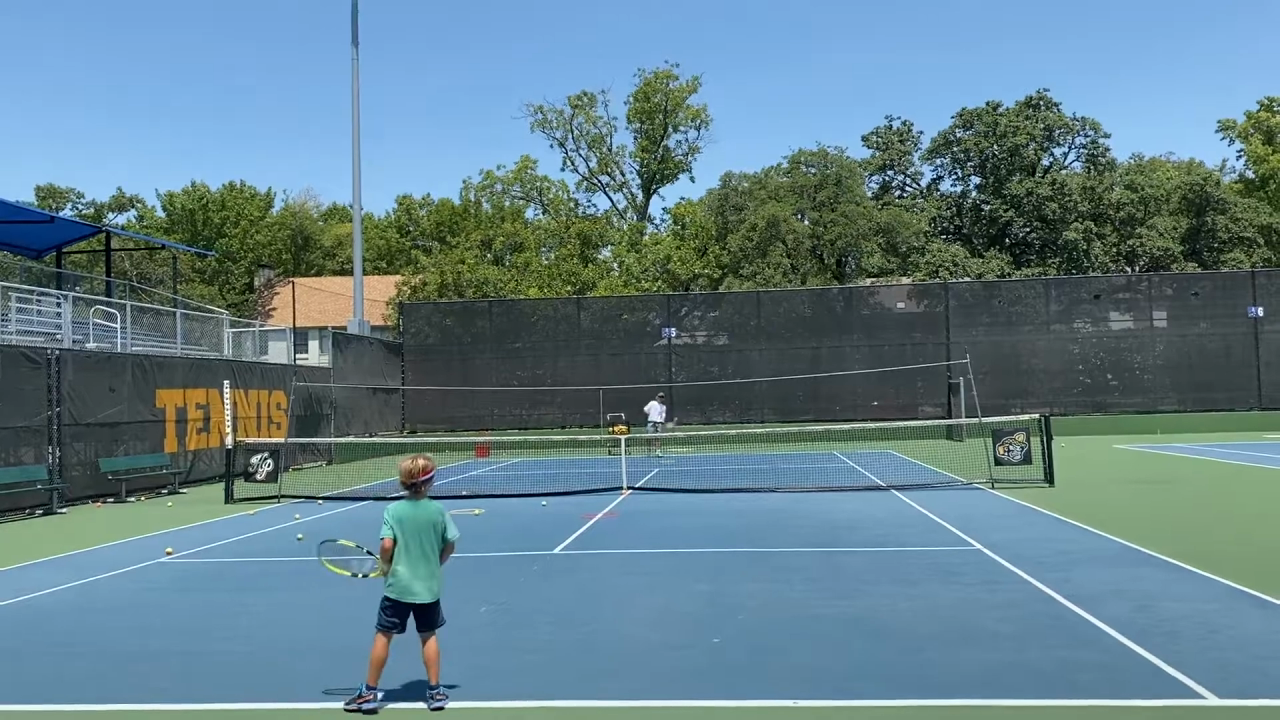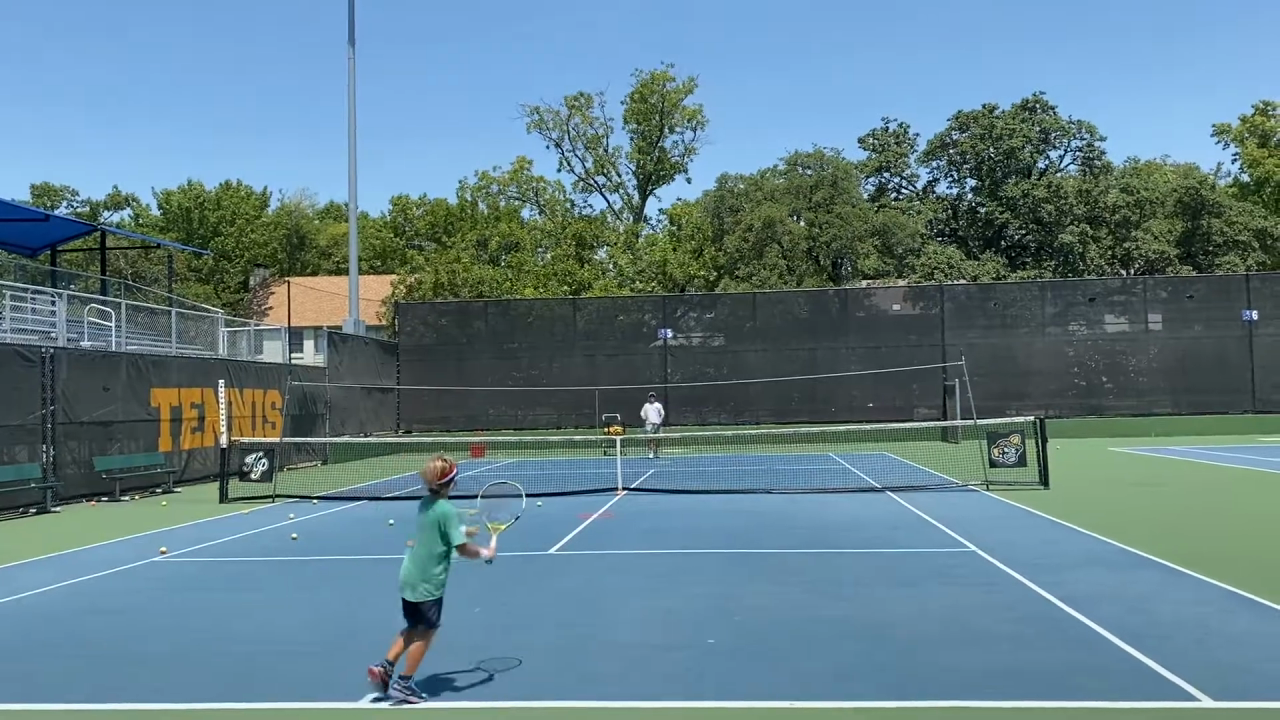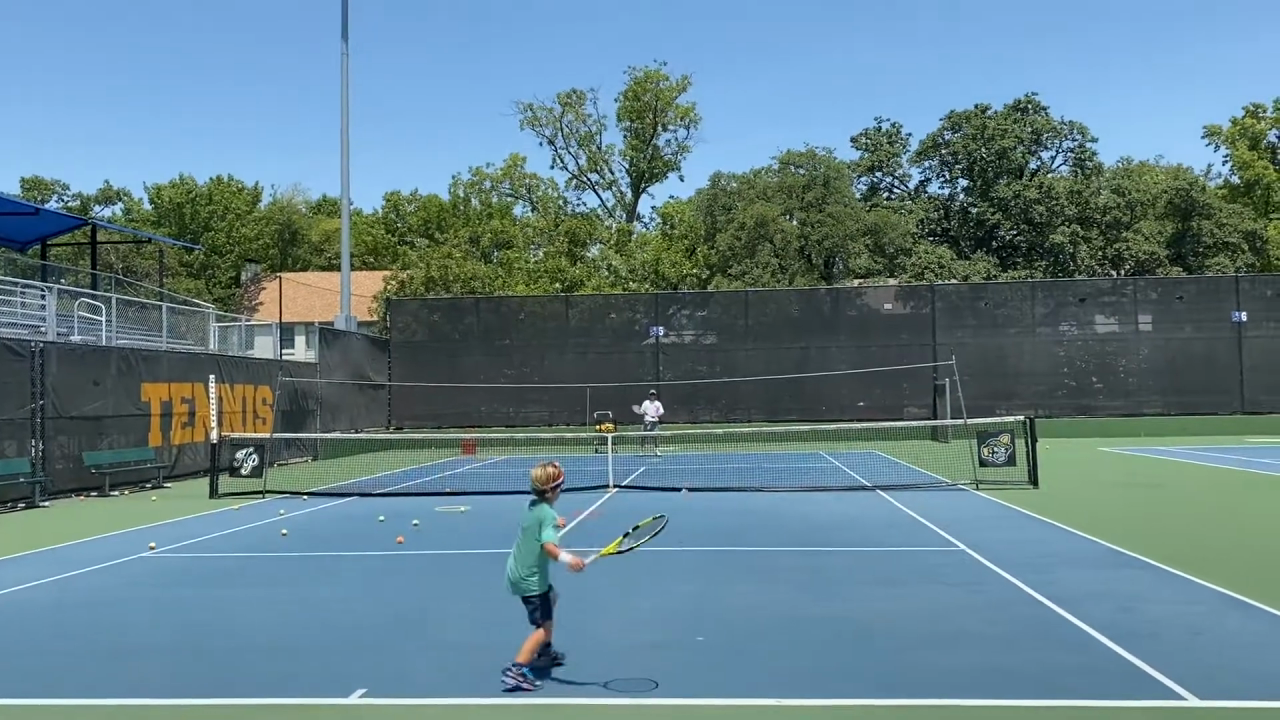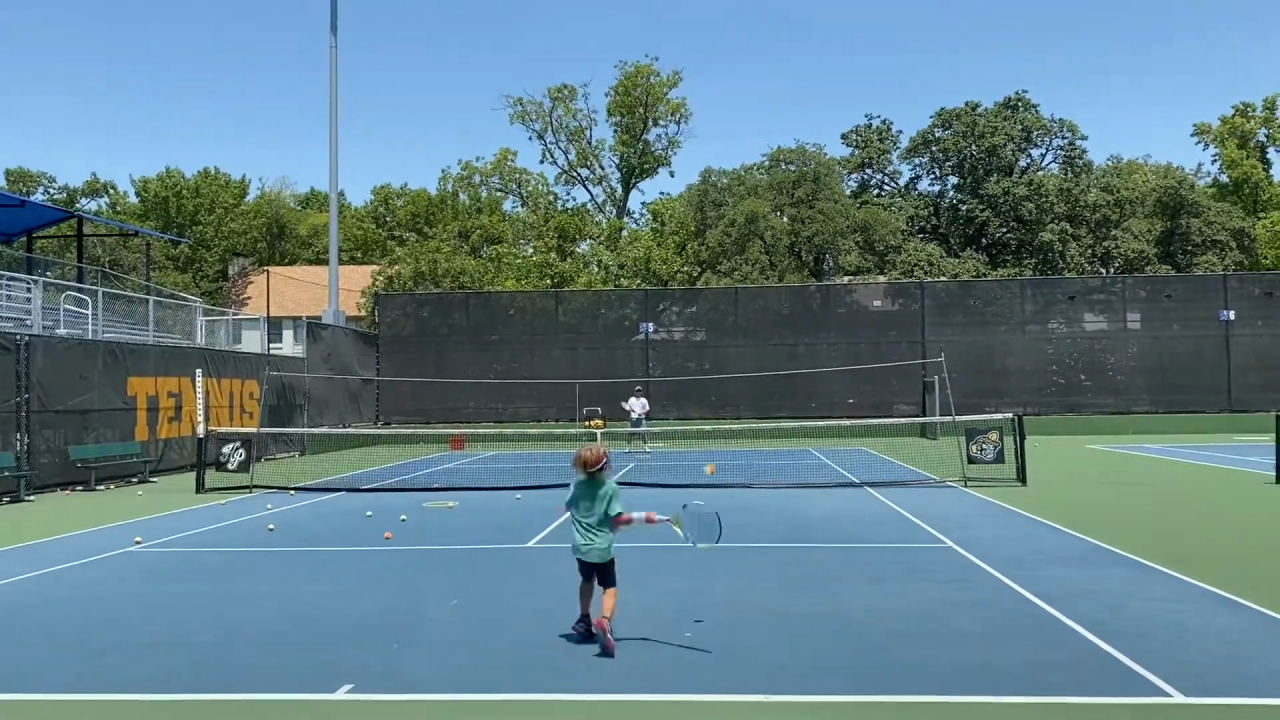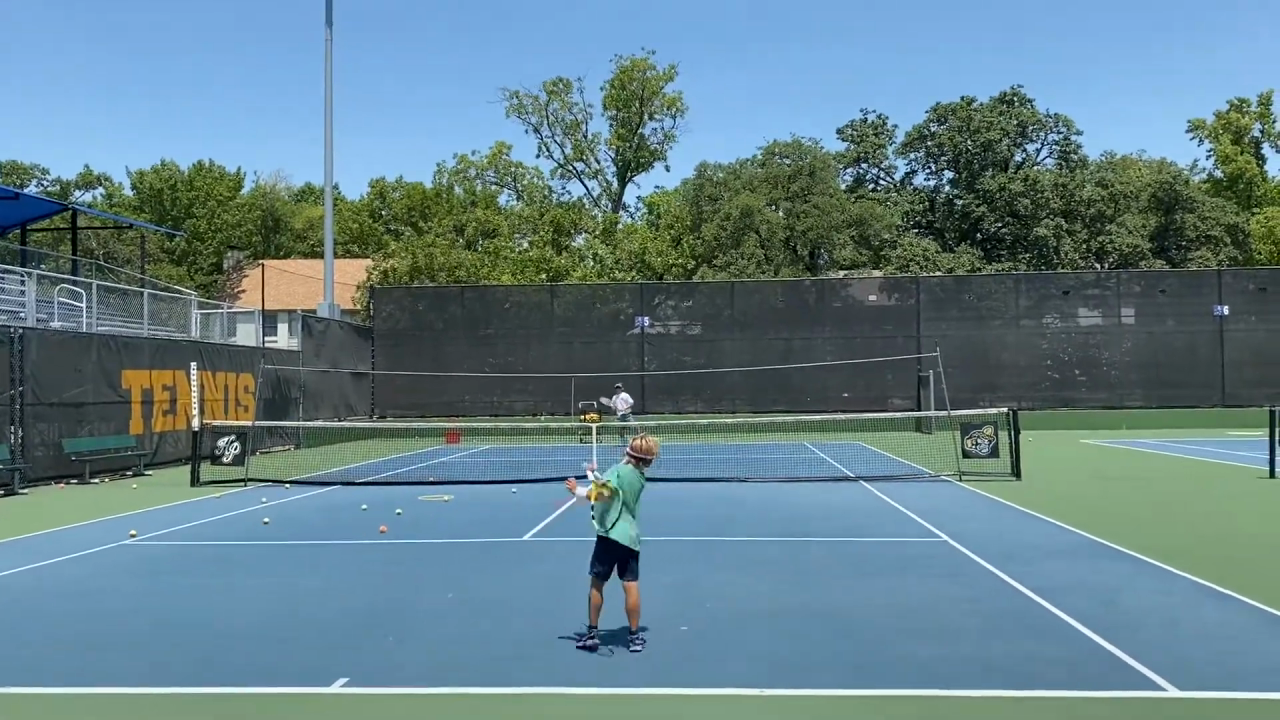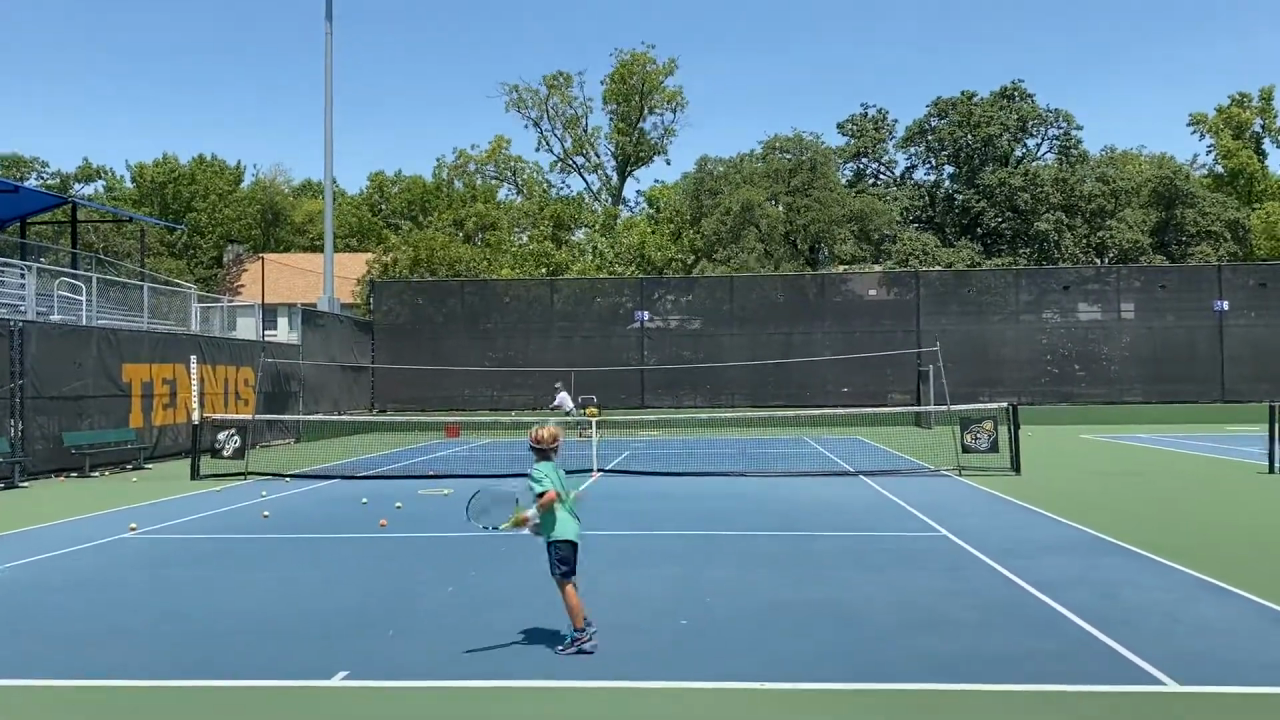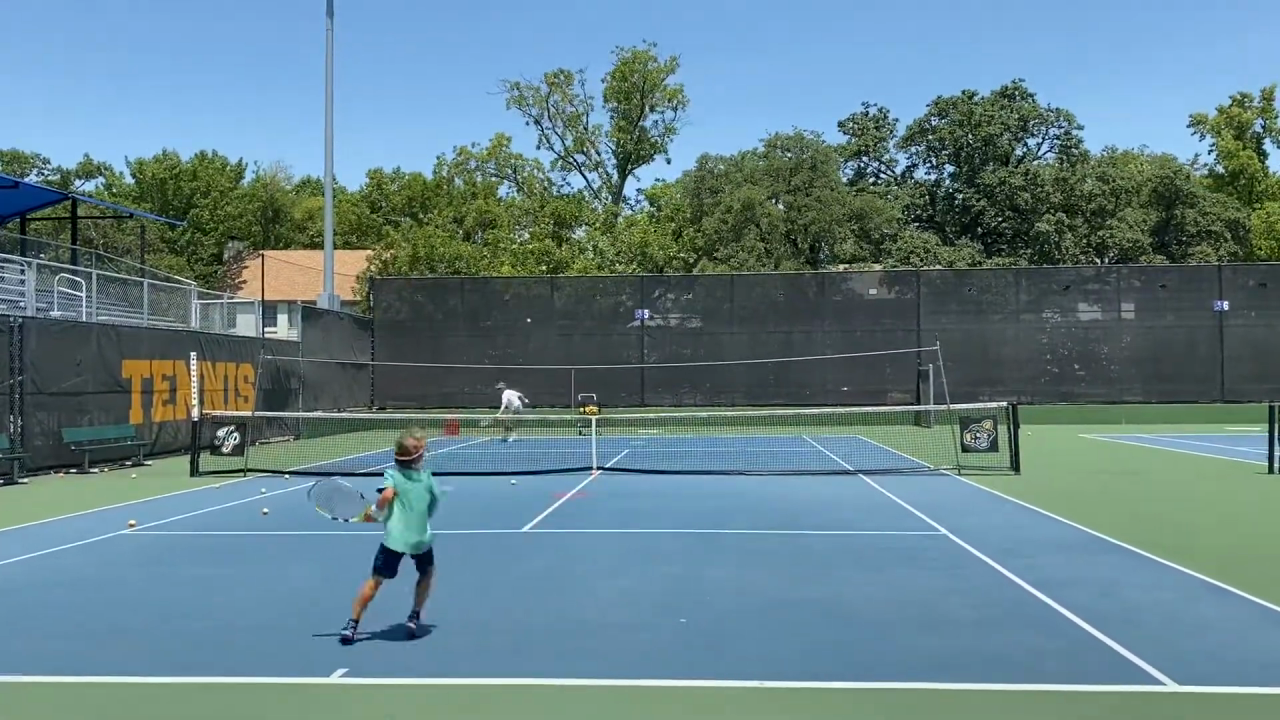
dt=0.7s
person 1, frame 1
left shoulder: (394, 510)
right shoulder: (439, 511)
left elbow: (386, 547)
right elbow: (450, 546)
left wrist: (388, 567)
left hip: (398, 586)
right hip: (429, 586)
left knee: (383, 635)
right knee: (429, 637)
left ankle: (369, 693)
right ankle: (435, 692)
person 1, frame 2
left shoulder: (424, 504)
right shoulder: (448, 511)
right elbow: (463, 549)
left wrist: (462, 530)
right wrist: (486, 551)
left hip: (409, 578)
right hip: (429, 583)
left knee: (414, 627)
right knee: (427, 631)
left ankle: (385, 667)
right ankle: (403, 684)
person 1, frame 3
left shoulder: (532, 504)
right shoulder: (547, 515)
right elbow: (548, 546)
left wrist: (556, 521)
right wrist: (569, 559)
left hip: (517, 574)
right hip: (531, 580)
left knee: (548, 608)
right knee: (544, 626)
left ankle: (544, 651)
right ankle: (515, 672)
person 1, frame 4
left shoulder: (577, 486)
right shoulder: (610, 488)
left elbow: (569, 508)
right elbow: (618, 520)
right wrist: (642, 517)
left hip: (580, 547)
right hip: (600, 549)
left knee: (587, 581)
right knee: (610, 588)
left ankle: (584, 622)
right ankle: (604, 621)
person 1, frame 5
left shoulder: (616, 470)
right shoulder: (641, 480)
left elbow: (603, 493)
right elbow: (617, 494)
left wrist: (579, 490)
right wrist: (595, 476)
left hip: (610, 534)
right hip: (631, 537)
left knee: (596, 582)
right knee: (631, 586)
left ankle: (592, 632)
right ankle: (635, 635)
person 1, frame 6
left shoulder: (537, 470)
right shoulder: (556, 468)
left elbow: (550, 497)
left wrist: (529, 516)
right wrist: (536, 520)
left hip: (559, 533)
right hip: (569, 530)
left knee: (564, 582)
right knee: (568, 580)
left ankle: (581, 636)
right ankle: (584, 624)
person 1, frame 7
left shoulder: (392, 473)
right shoulder: (428, 478)
left elbow: (387, 495)
right elbow: (432, 509)
left wrist: (377, 515)
left hip: (395, 538)
right hip: (420, 539)
left knee: (376, 580)
right knee: (427, 571)
left ankle: (352, 625)
right ankle: (415, 616)
